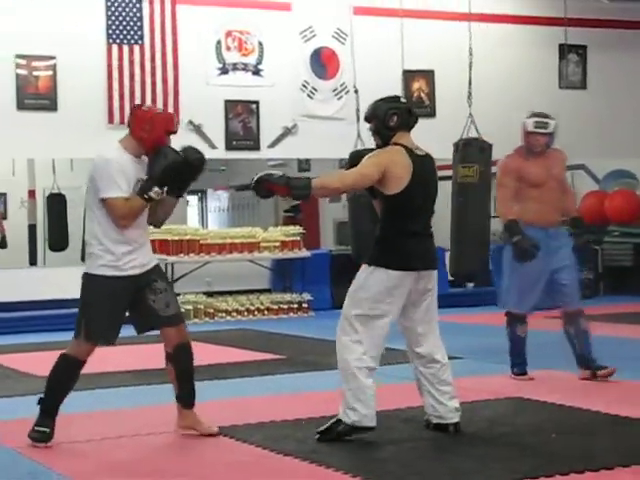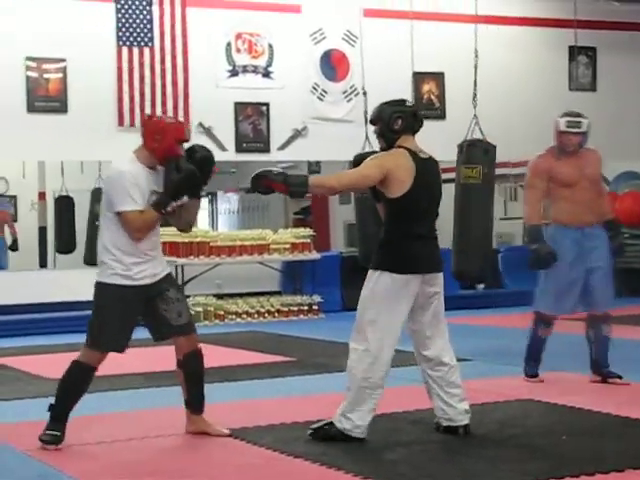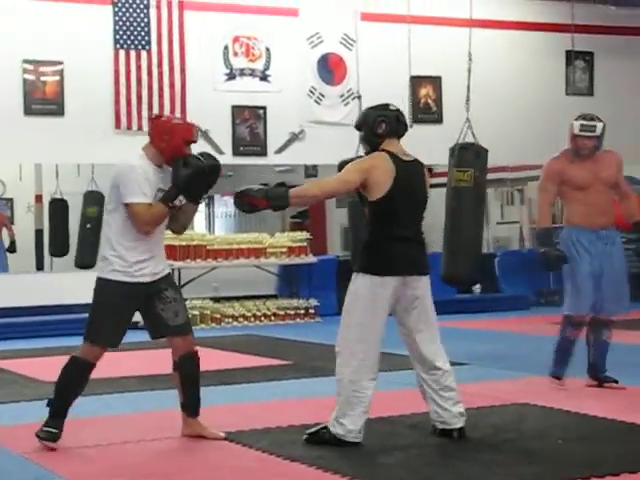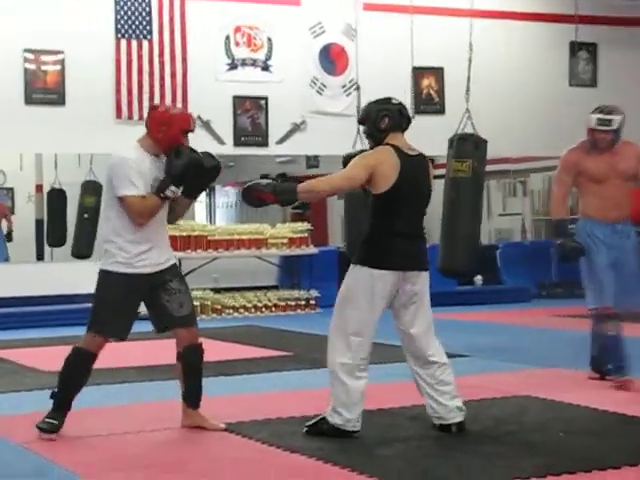
dt=0.2s
person 1, frame 1
left shoulder: (386, 158)
right shoulder: (427, 161)
left elbow: (336, 184)
left wrist: (285, 184)
left hip: (390, 263)
right hip: (423, 262)
left knee: (355, 336)
right knee: (427, 342)
left ankle: (357, 415)
right ankle: (445, 414)
person 1, frame 2
left shoulder: (389, 161)
right shoulder: (432, 165)
left elbow: (336, 183)
left wrist: (286, 182)
left hip: (395, 266)
right hip: (429, 266)
left knee: (369, 346)
right knee: (435, 345)
left ankle: (351, 424)
right ankle: (455, 417)
person 1, frame 3
left shoulder: (371, 164)
right shoulder: (420, 170)
left elbow: (319, 191)
left wrist: (268, 197)
left hip: (378, 269)
right hip: (415, 269)
left knee: (356, 351)
right knee: (428, 348)
left ankle: (346, 428)
right ankle: (451, 420)
person 1, frame 4
left shoulder: (375, 158)
right shoulder: (425, 165)
left elbow: (327, 187)
left wrist: (277, 192)
left hip: (377, 263)
right hip: (414, 264)
left knee: (348, 341)
right knee: (424, 344)
left ankle: (344, 418)
right ankle: (450, 415)
person 2, frame 1
left shoulder: (145, 163)
right shoulder: (109, 162)
right elbow: (123, 217)
left wrist: (179, 185)
right wrist: (156, 183)
left hip: (144, 268)
right hip: (106, 273)
left knee: (177, 333)
right knee: (83, 346)
left ankle: (187, 413)
right ankle: (46, 417)
person 2, frame 2
left shoulder: (163, 173)
right shoulder: (123, 174)
left elbow: (185, 224)
right elbow: (137, 229)
left wrist: (194, 187)
right wrist: (168, 195)
left hip: (157, 276)
right hip: (118, 282)
left knee: (188, 341)
right knee: (94, 354)
left ankle: (195, 418)
right ankle: (56, 422)
person 2, frame 3
left shoulder: (168, 172)
right shoulder: (132, 169)
left elbow: (178, 226)
right elbow: (145, 223)
left wrist: (195, 191)
right wrist: (178, 190)
left hip: (157, 275)
right hip: (119, 278)
left knee: (185, 343)
right knee: (92, 350)
left ankle: (191, 421)
right ankle: (54, 419)
person 2, frame 4
left shoulder: (164, 163)
right shoulder: (127, 162)
right elbow: (139, 215)
left wrist: (195, 185)
right wrist: (172, 182)
left hip: (162, 265)
right hip: (122, 270)
left knee: (189, 334)
right knee: (95, 340)
left ankle: (191, 412)
right ankle: (58, 411)
person 3, frame 1
left shoulder: (558, 157)
right shoulder: (512, 162)
right elbow: (504, 202)
left wrist: (578, 226)
right wrist: (516, 235)
left hip: (558, 236)
right hip: (529, 235)
left knee: (572, 304)
right knee: (518, 307)
left ankle: (587, 364)
right ankle: (518, 366)
person 3, frame 2
left shoulder: (593, 157)
right shoulder: (544, 163)
left elbow: (601, 195)
right elbow: (532, 204)
left wrist: (614, 230)
right wrist: (536, 241)
left hip: (595, 236)
right hip: (562, 237)
left knee: (600, 307)
right knee: (549, 307)
left ankle: (600, 368)
right ankle: (531, 367)
person 3, frame 3
left shoulder: (612, 160)
right shoulder: (558, 166)
right elbow: (544, 205)
right wrist: (546, 243)
left hip: (610, 238)
right hip: (578, 239)
left knee: (605, 312)
right knee: (580, 310)
left ankle: (597, 372)
right ankle: (558, 367)
person 3, frame 4
right shoulder: (576, 157)
right elbow: (559, 196)
right wrist: (562, 235)
right hip: (594, 232)
left knee: (616, 304)
right knee: (604, 303)
left ankle: (601, 364)
